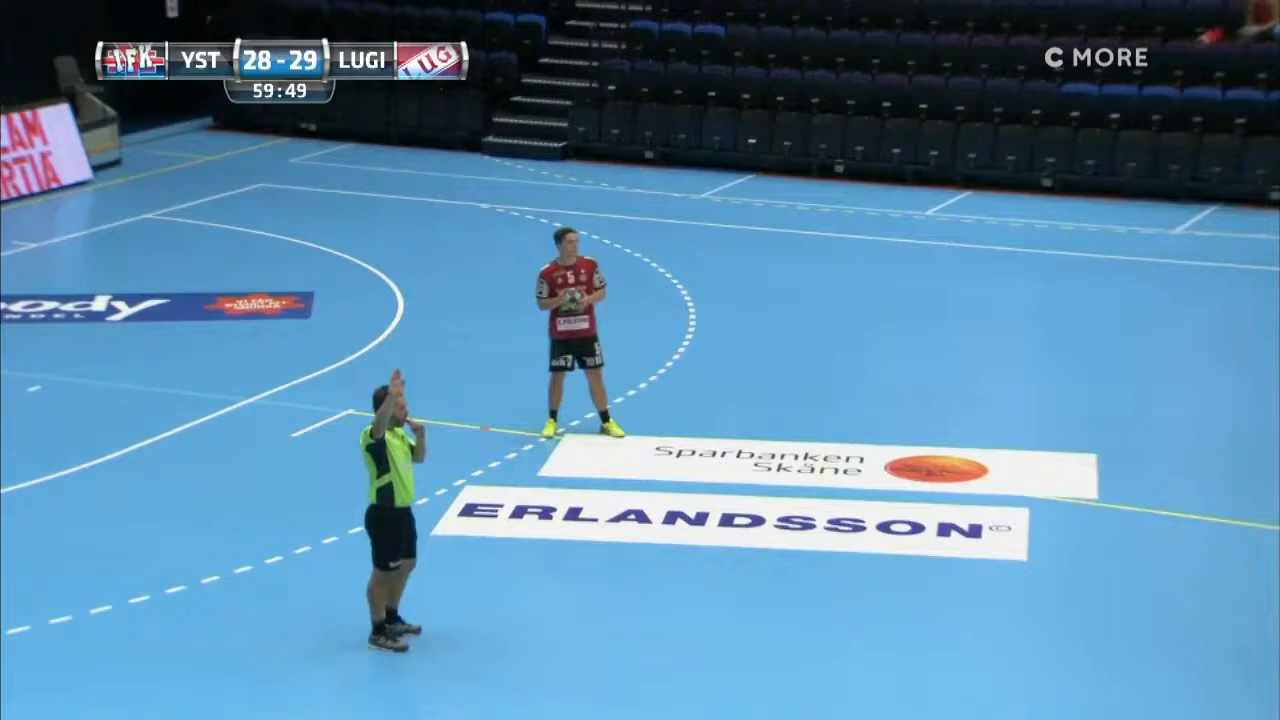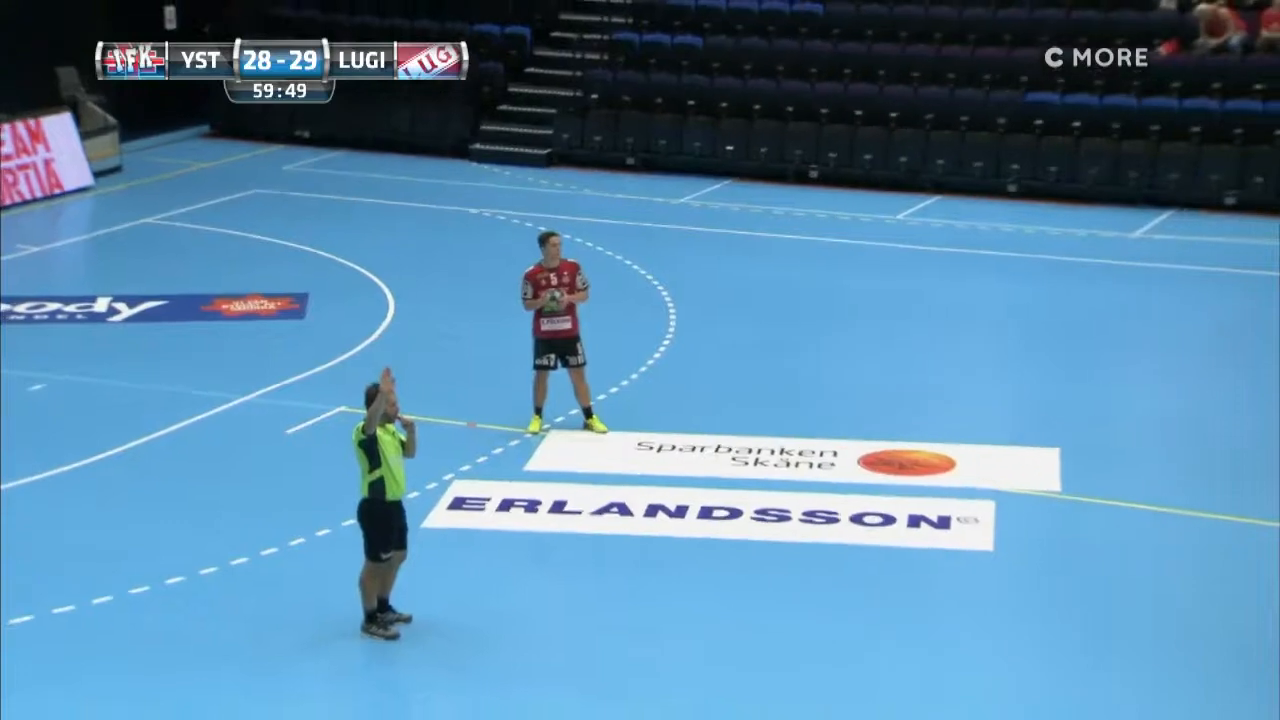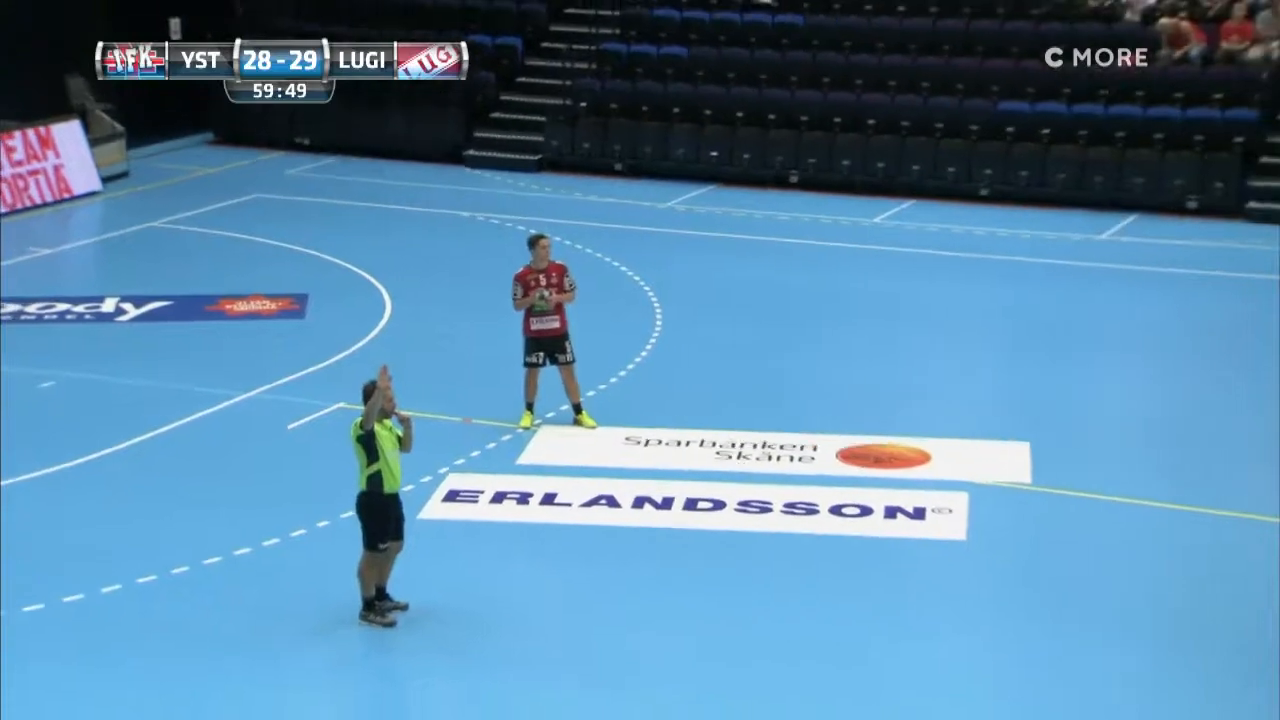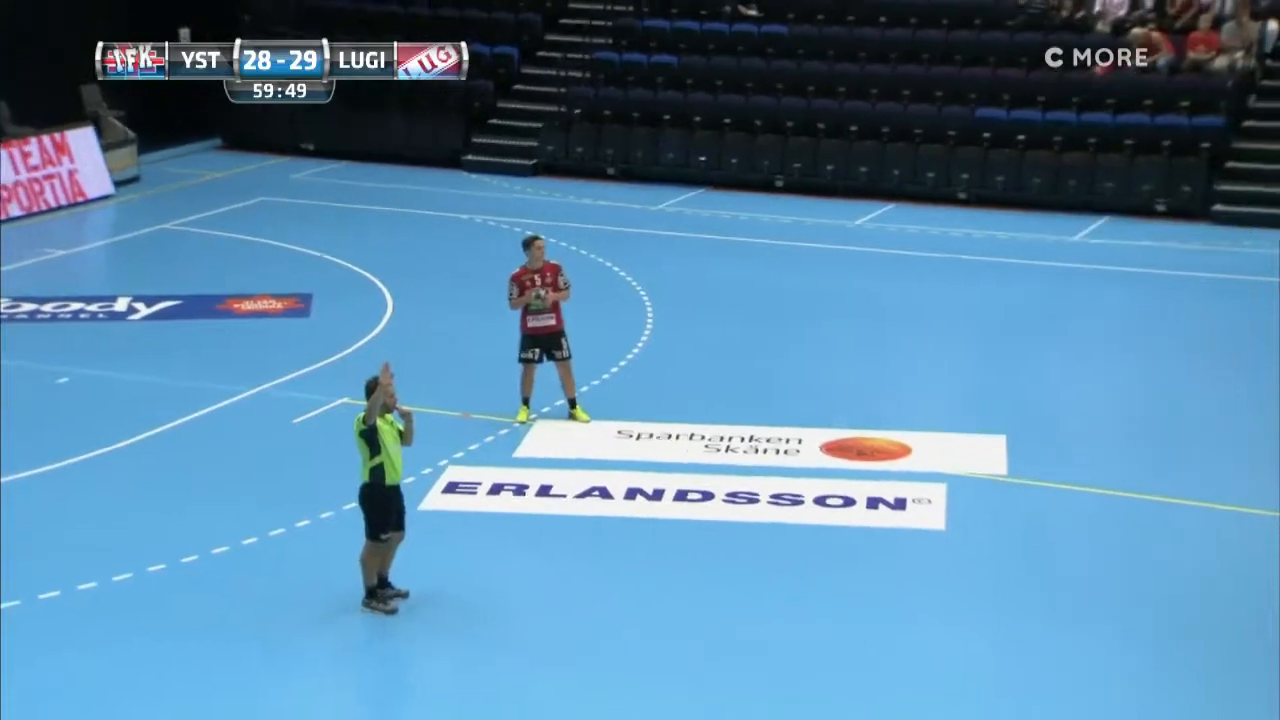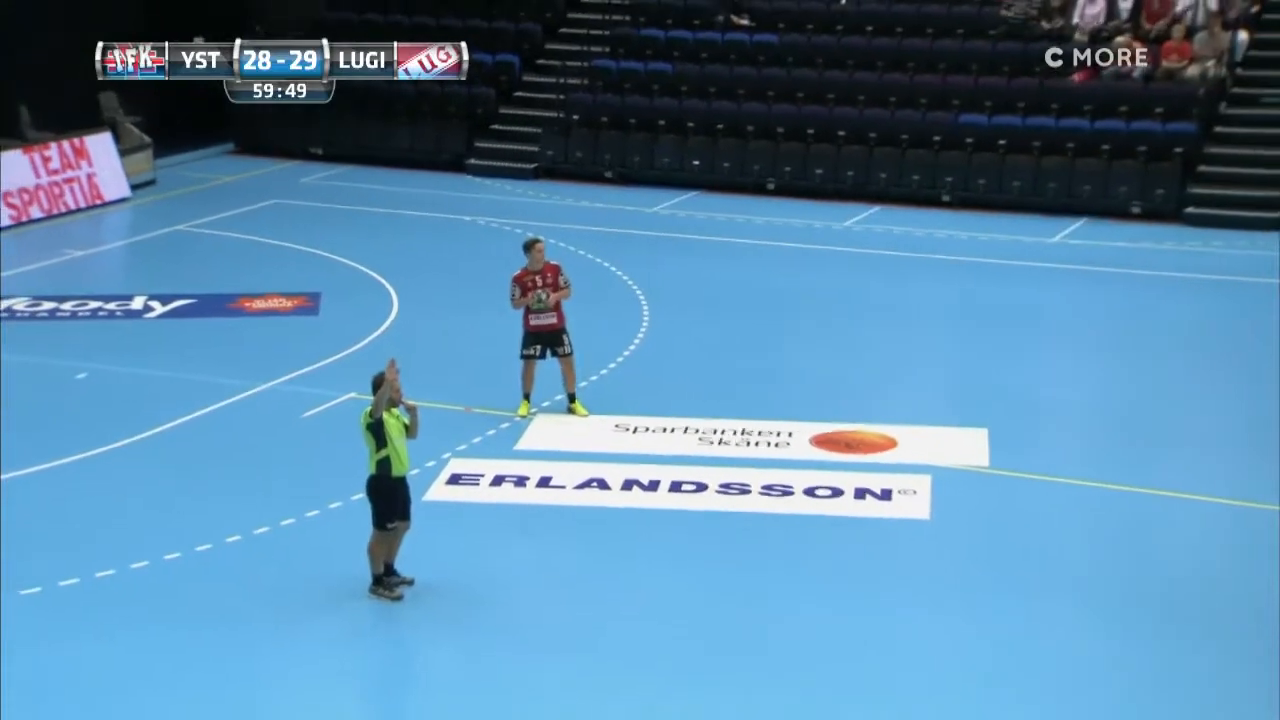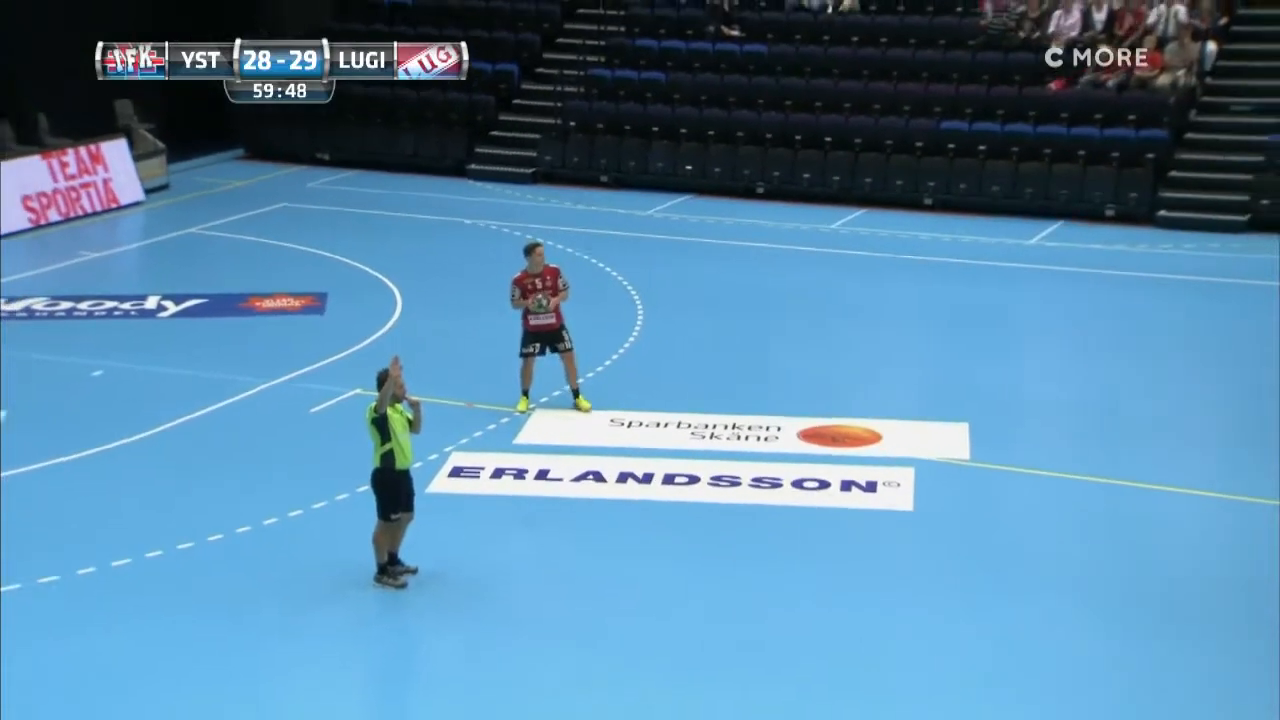
dt=0.2s
person 1, frame 1
left shoulder: (399, 433)
right shoulder: (373, 436)
left elbow: (419, 458)
right elbow: (379, 423)
left wrist: (420, 434)
left hip: (403, 510)
right hip: (384, 514)
left knee: (406, 565)
right knee: (383, 573)
person 1, frame 2
left shoulder: (390, 430)
right shoulder: (365, 432)
left elbow: (409, 453)
right elbow: (371, 421)
left wrist: (411, 431)
right wrist: (381, 394)
left hip: (394, 504)
right hip: (375, 507)
left knee: (397, 557)
right knee: (375, 564)
left ankle: (383, 608)
right ankle: (370, 620)
person 1, frame 3
left shoulder: (388, 425)
right shoulder: (363, 428)
left elbow: (405, 448)
right elbow: (368, 416)
left wrist: (407, 426)
right wrist: (379, 391)
left hip: (391, 496)
right hip: (373, 499)
left knee: (394, 547)
right knee: (373, 554)
left ankle: (381, 596)
right ankle: (368, 608)
person 1, frame 4
left shoulder: (389, 419)
right shoulder: (366, 422)
left elbow: (407, 441)
right elbow: (371, 412)
left wrist: (408, 421)
right wrist: (381, 387)
left hip: (392, 488)
right hip: (375, 491)
left knee: (395, 537)
right knee: (375, 543)
left ankle: (383, 584)
right ankle: (370, 595)
person 1, frame 5
left shoulder: (395, 413)
right shoulder: (373, 416)
left elbow: (412, 434)
right elbow: (377, 406)
left wrist: (413, 414)
right wrist: (387, 383)
left hip: (399, 479)
right hip: (382, 482)
left knee: (401, 526)
right knee: (382, 533)
left ankle: (389, 572)
right ankle: (377, 583)
person 1, frame 6
left shoulder: (399, 409)
right shoulder: (377, 412)
left elbow: (415, 429)
right elbow: (382, 402)
left wrist: (417, 410)
right wrist: (391, 379)
left hip: (402, 473)
right hip: (386, 475)
left knee: (405, 518)
right knee: (386, 523)
left ankle: (393, 561)
right ankle: (382, 572)
person 2, frame 1
left shoulder: (590, 265)
right shoulder: (547, 273)
left elbow: (602, 291)
right elbow: (541, 304)
left wrist: (589, 298)
right wrist: (559, 300)
left hip: (587, 332)
right hip: (561, 335)
left knee: (595, 375)
right knee: (557, 376)
person 2, frame 2
left shoulder: (573, 267)
right shoulder: (532, 274)
left elbow: (585, 294)
right elbow: (526, 304)
left wrist: (569, 298)
right wrist: (542, 301)
left hip: (569, 332)
right hip: (544, 334)
left knee: (578, 373)
right knee: (541, 375)
right ankle: (537, 417)
person 2, frame 3
left shoulder: (560, 269)
right shoulder: (521, 276)
left elbow: (572, 295)
right elbow: (516, 305)
left wrist: (557, 297)
right wrist: (531, 299)
left hip: (558, 331)
right hip: (534, 333)
left knee: (568, 371)
right knee: (532, 372)
left ankle: (579, 413)
right ankle: (528, 413)
person 2, frame 4
left shoulder: (555, 268)
right shoulder: (517, 276)
left elbow: (567, 293)
right elbow: (512, 304)
left wrist: (554, 296)
right wrist: (526, 298)
left hip: (555, 328)
right hip: (531, 331)
left knee: (565, 366)
right knee: (528, 368)
left ankle: (573, 408)
right ankle: (525, 407)
person 2, frame 5
left shoulder: (555, 268)
right shoulder: (519, 278)
left elbow: (567, 291)
right elbow: (514, 304)
left wrist: (556, 296)
right wrist: (527, 300)
left hip: (557, 325)
right hip: (533, 328)
left knee: (567, 362)
right knee: (529, 364)
left ankle: (573, 403)
right ankle: (526, 402)
person 2, frame 6
left shoulder: (554, 271)
right shoulder: (519, 280)
left elbow: (565, 293)
right elbow: (514, 303)
left wrist: (555, 300)
right wrist: (526, 303)
left hip: (555, 325)
right hip: (532, 328)
left knee: (569, 358)
right knee: (528, 362)
left ankle: (577, 397)
right ankle: (525, 397)
